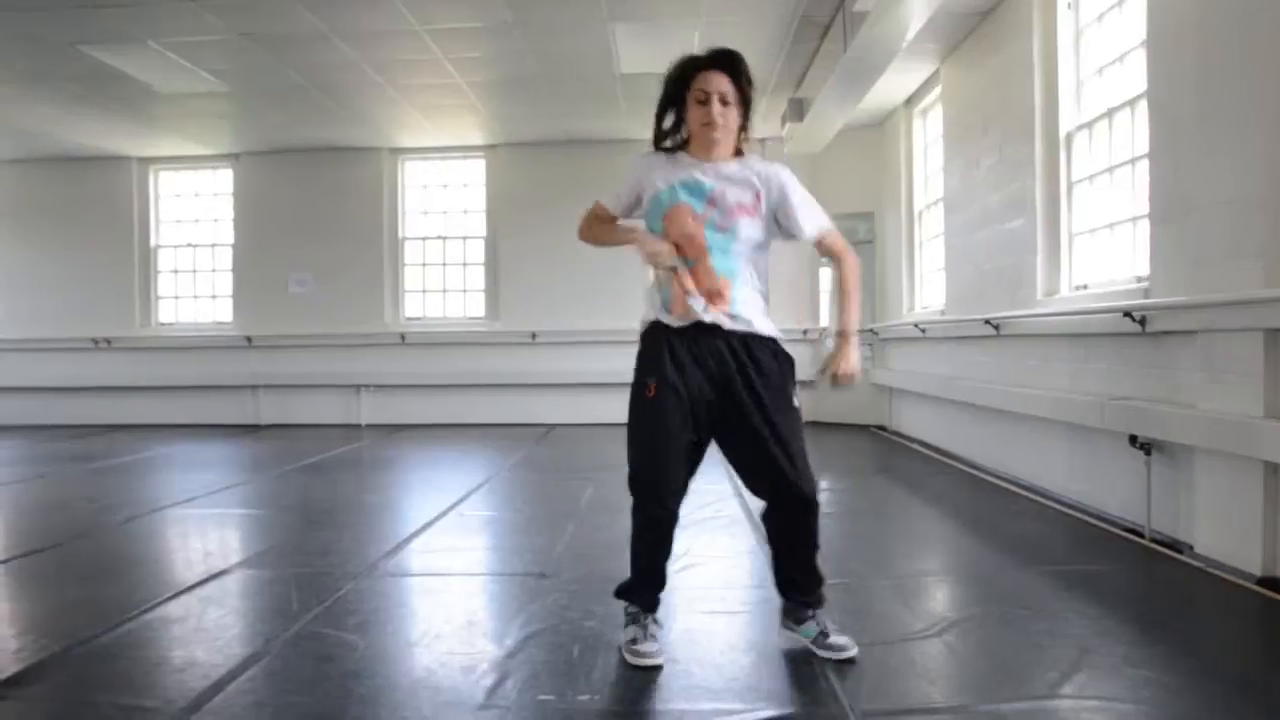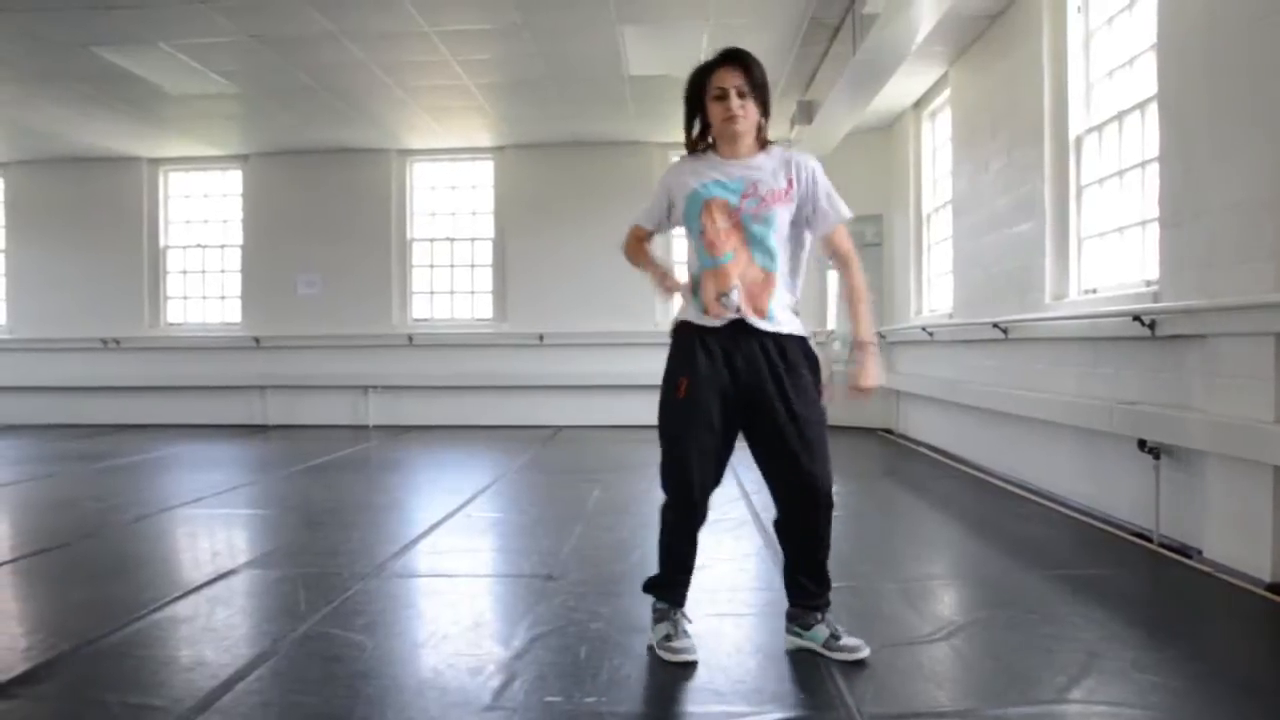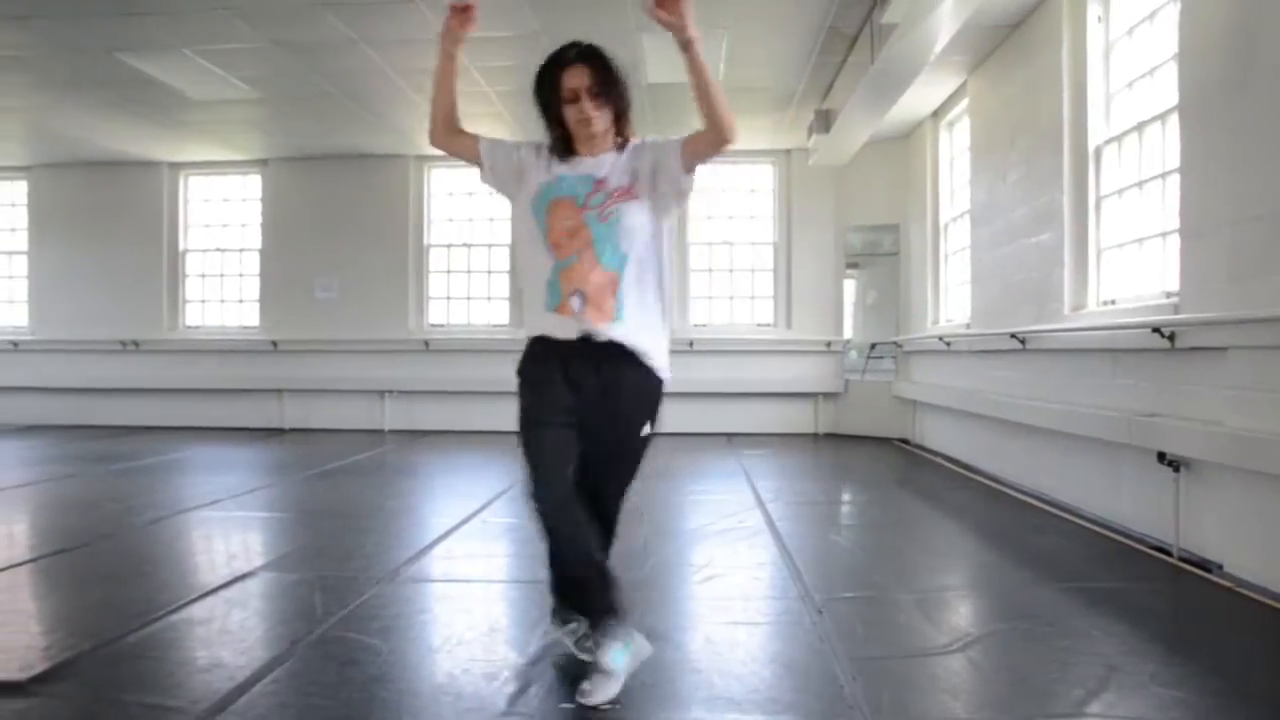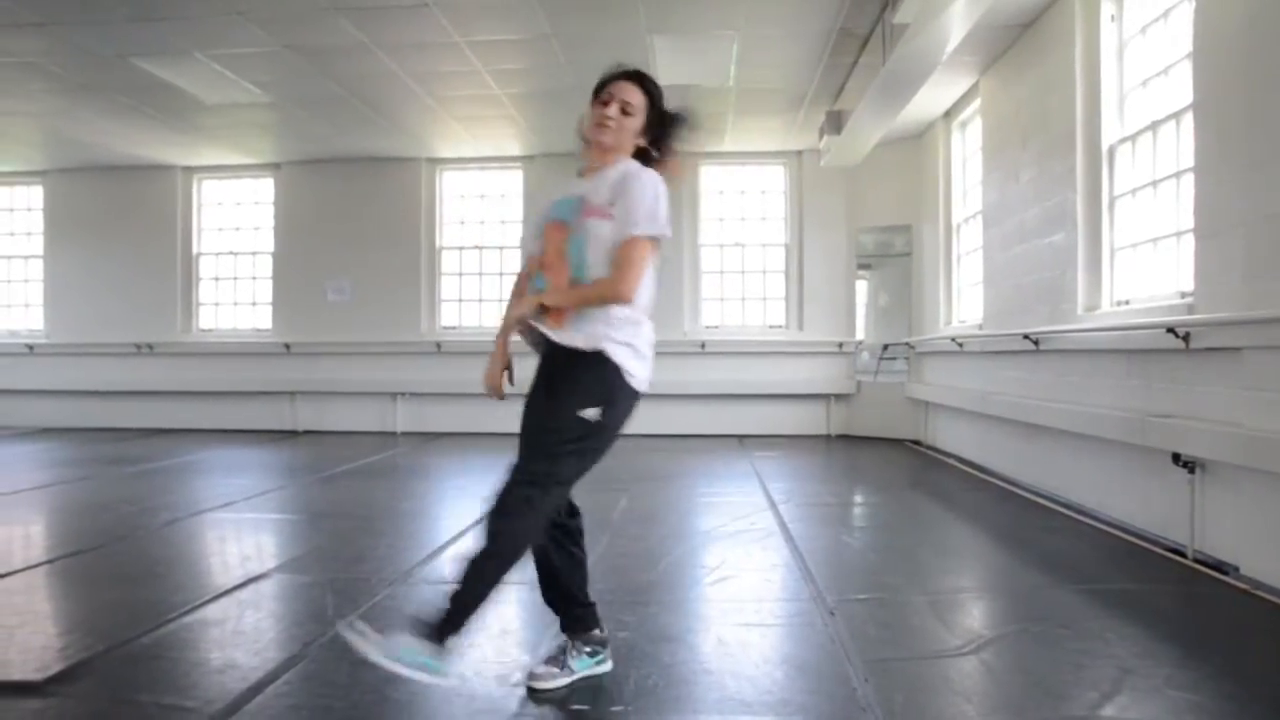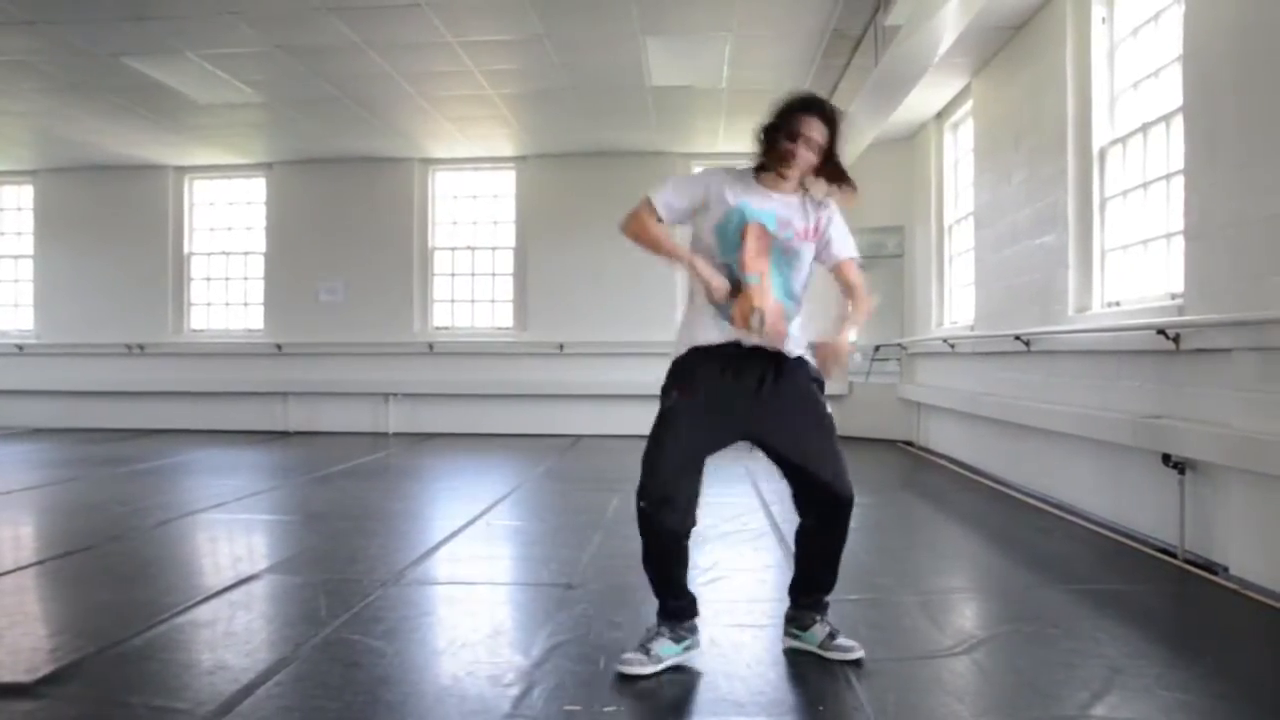
dt=1s
person 1, frame 1
left shoulder: (771, 179)
right shoulder: (655, 169)
left elbow: (840, 252)
right elbow: (590, 226)
left wrist: (848, 338)
right wrist: (639, 237)
left hip: (752, 348)
right hip: (672, 346)
left knee: (792, 484)
right knee: (656, 487)
left ankle: (804, 611)
right ankle: (641, 614)
person 1, frame 2
left shoulder: (798, 170)
right shoulder: (684, 175)
left elbow: (845, 257)
right elbow: (636, 240)
left wrist: (864, 346)
right wrist: (655, 267)
left hip: (779, 346)
right hip: (702, 345)
left knee: (809, 486)
right knee: (687, 486)
left ankle: (809, 616)
right ankle: (668, 611)
person 1, frame 3
left shoulder: (649, 163)
right shoulder: (533, 168)
left elbow: (722, 136)
right elbow: (446, 137)
left hip: (629, 360)
right hip: (554, 355)
left knee: (596, 500)
right knee: (554, 495)
left ankle: (581, 609)
right ankle: (612, 631)
person 1, frame 4
left shoulder: (642, 186)
right shoulder: (565, 185)
left elbow: (623, 287)
right elbow: (536, 268)
left wrist: (539, 302)
right wrist: (506, 346)
left hip: (605, 366)
right hip: (564, 359)
left knee: (527, 494)
right knee: (546, 505)
left ankle: (435, 637)
right ankle: (585, 638)
person 1, frame 5
left shoulder: (821, 213)
right shoulder: (717, 185)
left elbow: (855, 286)
right elbow: (634, 223)
left wrist: (843, 332)
right wrist: (698, 267)
left hip: (783, 370)
right hip: (708, 364)
left knee: (831, 492)
right knee: (661, 490)
left ankle: (807, 617)
right ankle: (676, 624)
